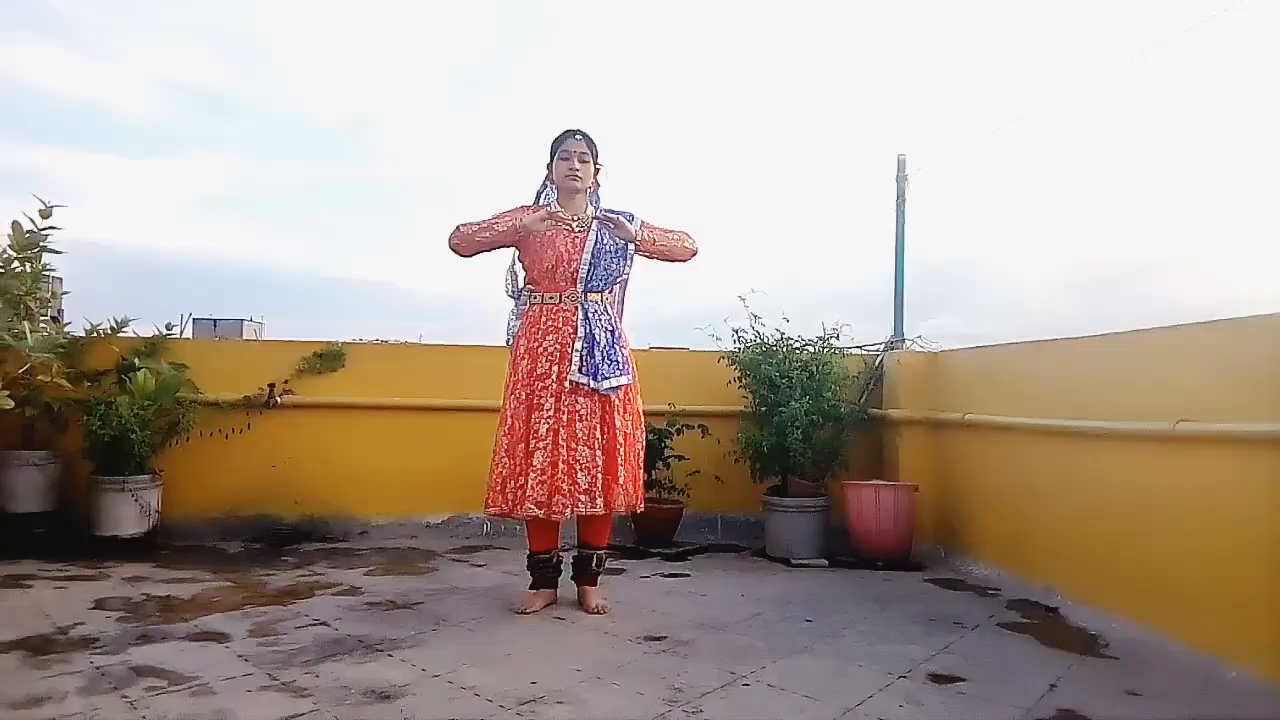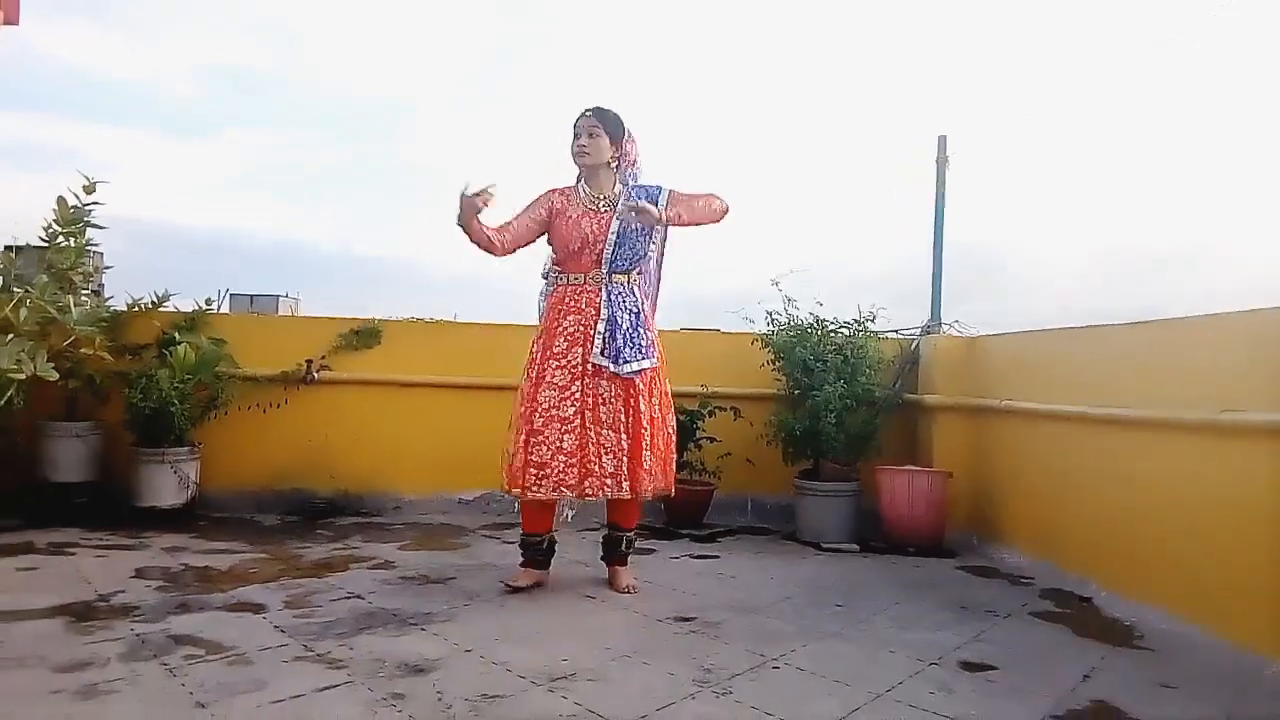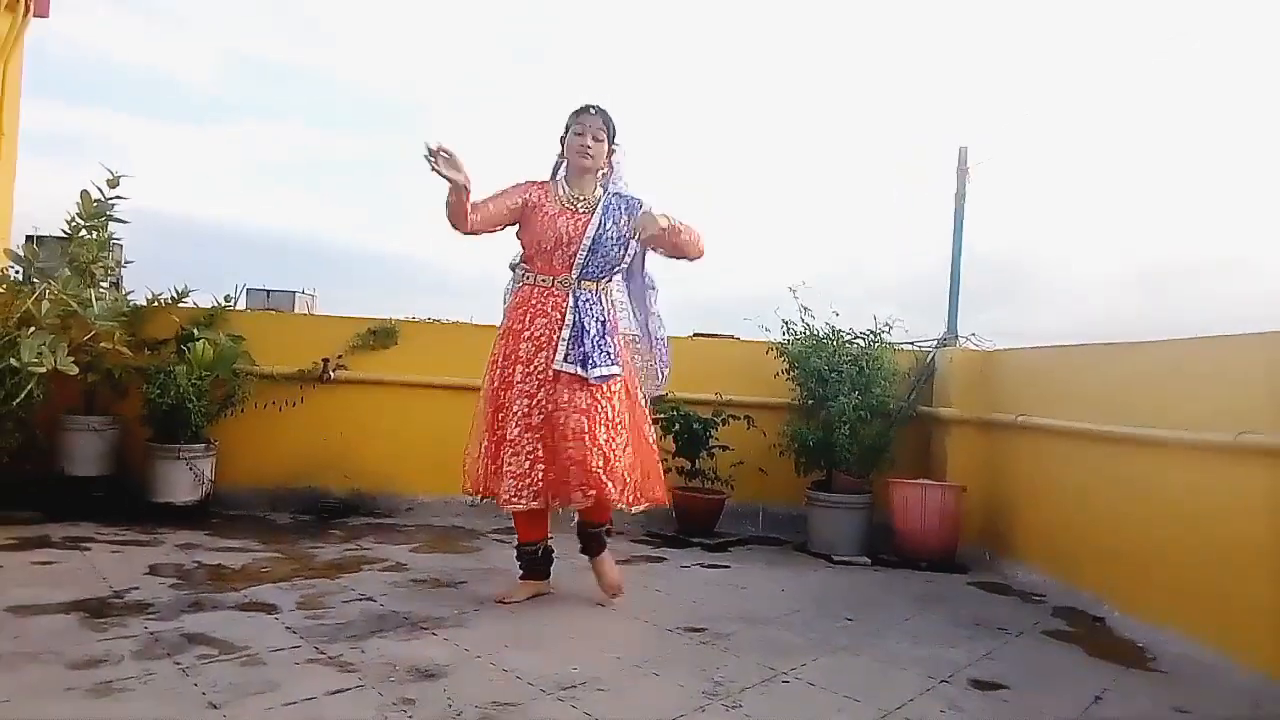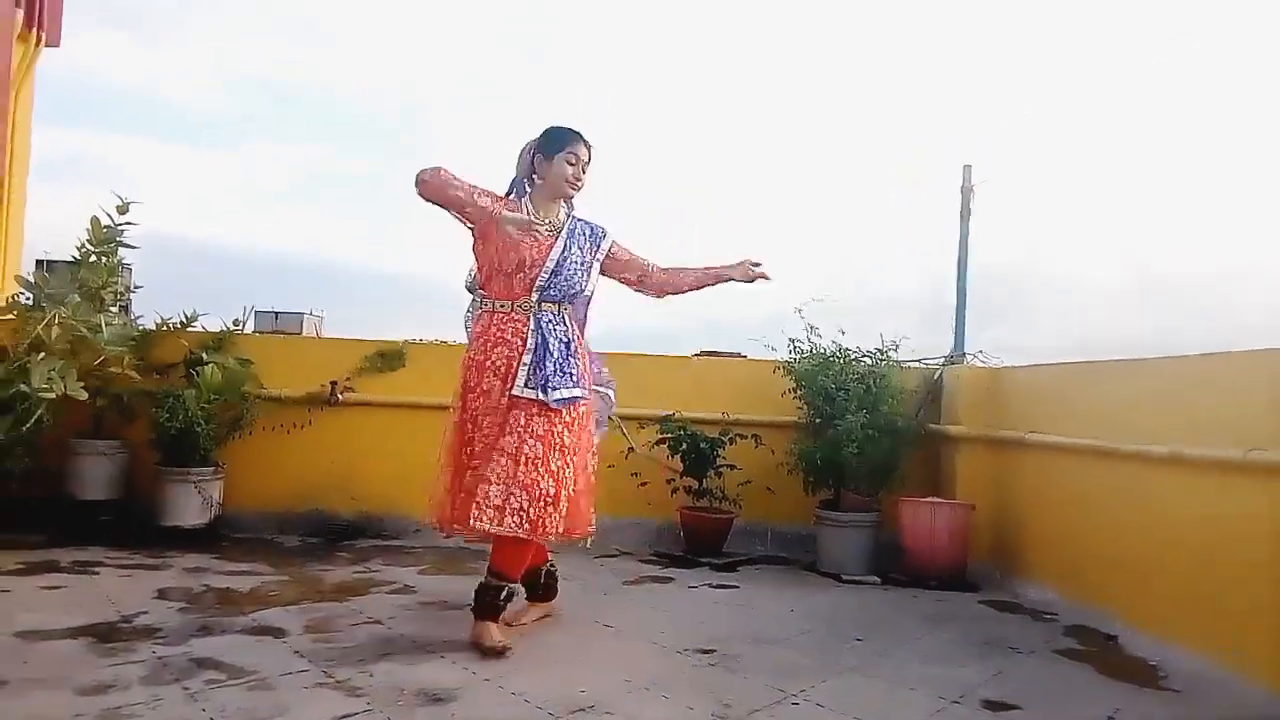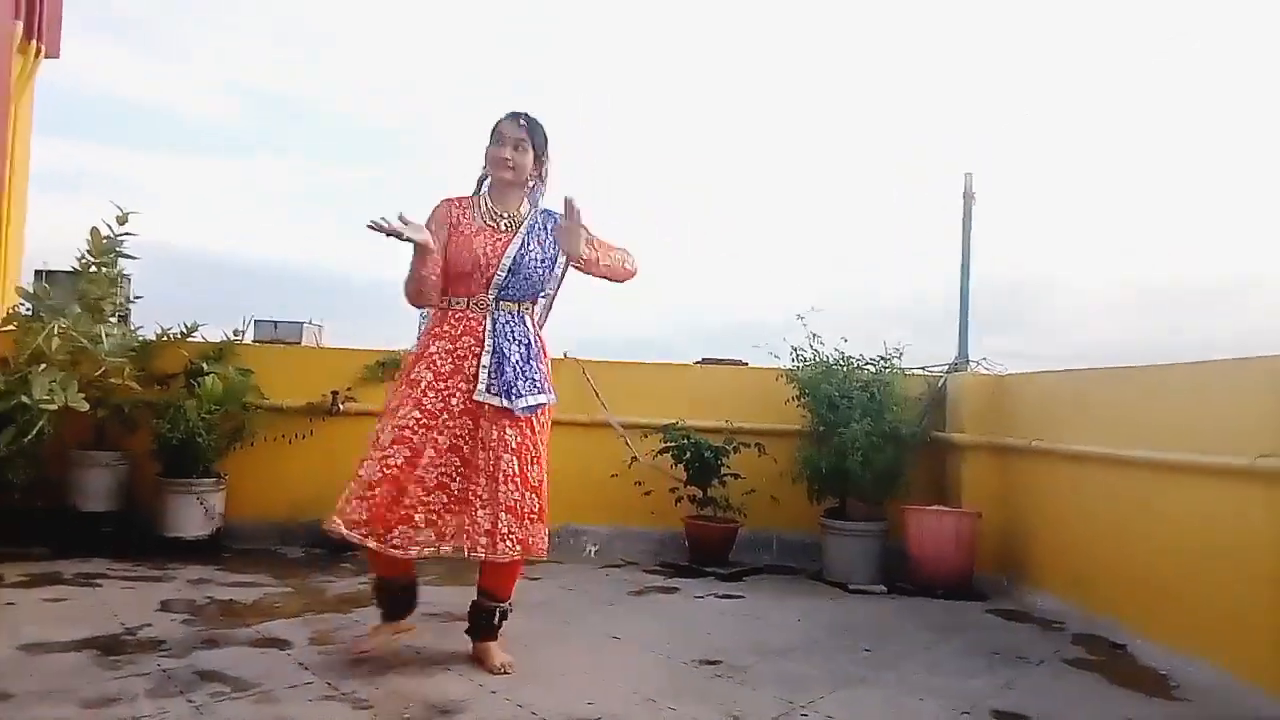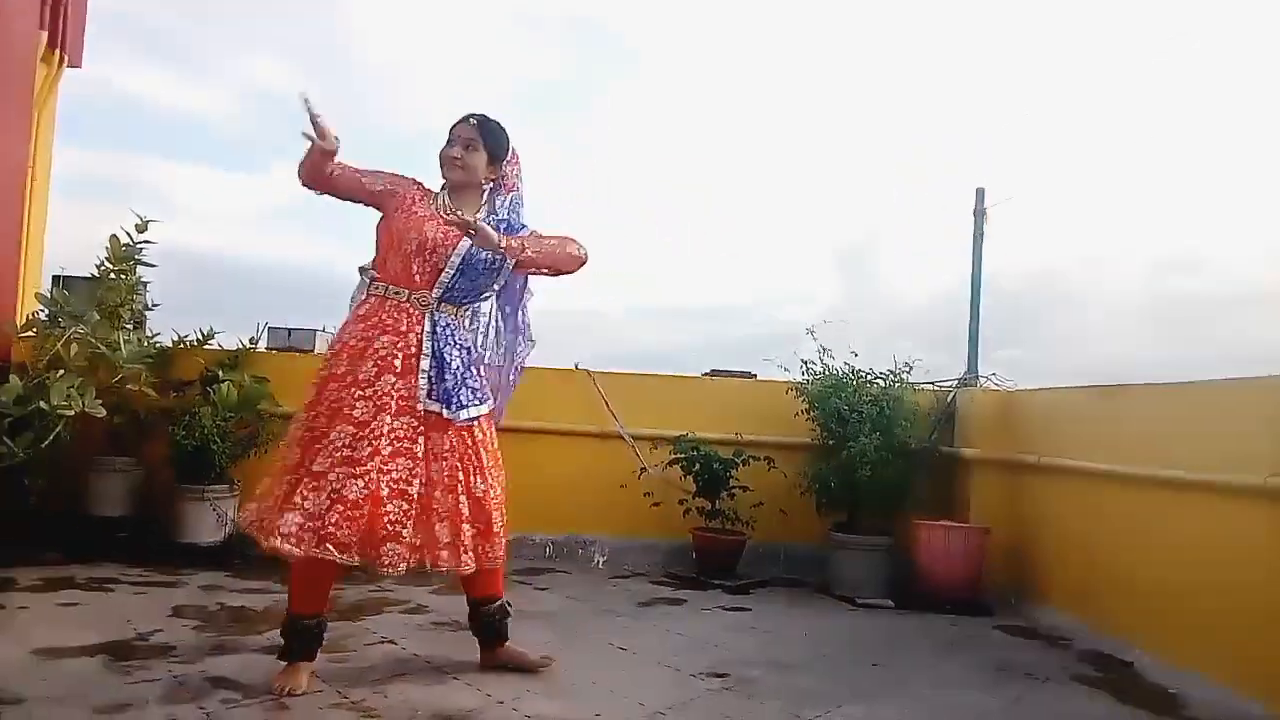
dt=0.3s
person 1, frame 1
left shoulder: (620, 223)
right shoulder: (525, 220)
left elbow: (686, 245)
right elbow: (460, 241)
left wrist: (636, 236)
right wrist: (523, 224)
left hip: (601, 352)
right hip: (542, 351)
left knee: (601, 462)
right knee: (538, 459)
left ankle: (588, 579)
right ankle: (544, 580)
person 1, frame 2
left shoulder: (647, 199)
right shoulder: (556, 202)
left elbow: (716, 206)
right elbow: (497, 242)
left wrist: (660, 217)
right wrist: (468, 218)
left hip: (627, 331)
right hip: (565, 332)
left knee: (627, 444)
right knee: (545, 442)
left ankle: (618, 558)
right ankle: (535, 560)
person 1, frame 3
left shoulder: (627, 210)
right shoulder: (532, 195)
left elbow: (692, 248)
right elbow: (467, 220)
left wrist: (669, 228)
right wrist: (458, 185)
left hip: (591, 340)
right hip: (529, 334)
left knee: (593, 450)
right knee: (523, 451)
left ankle: (598, 545)
right ankle: (535, 570)
person 1, frame 4
left shoulder: (591, 238)
right shoulder: (496, 213)
left elbow: (657, 280)
right elbow: (428, 181)
left wrist: (724, 273)
right wrist: (492, 213)
left hip: (558, 366)
right hip: (494, 359)
left knee: (534, 483)
right knee: (496, 477)
left ankle: (487, 611)
right ankle: (541, 590)
person 1, frame 5
left shoulder: (557, 226)
right shoulder: (453, 213)
left elbow: (624, 266)
right elbow: (422, 296)
left wrist: (578, 244)
right wrist: (423, 249)
left hip: (516, 369)
right hip: (443, 360)
left knee: (509, 500)
right knee: (396, 484)
left ankle: (486, 632)
right ankle: (396, 607)
person 1, frame 6
left shoulder: (508, 231)
right shoulder: (403, 196)
left elbow: (574, 254)
right elbow: (317, 175)
left wrist: (501, 245)
right wrist: (323, 146)
left hip: (451, 371)
right hip: (373, 355)
left knee: (470, 502)
right knee: (332, 492)
left ankle: (494, 639)
right ankle: (299, 650)
